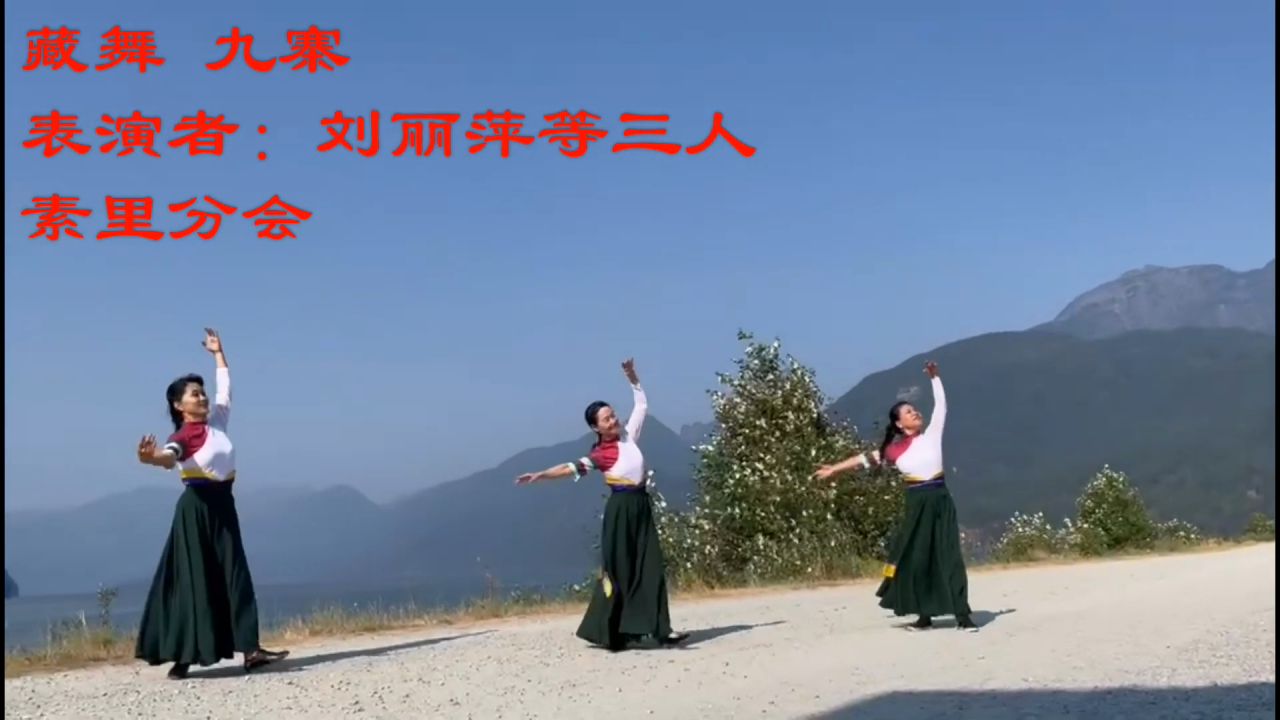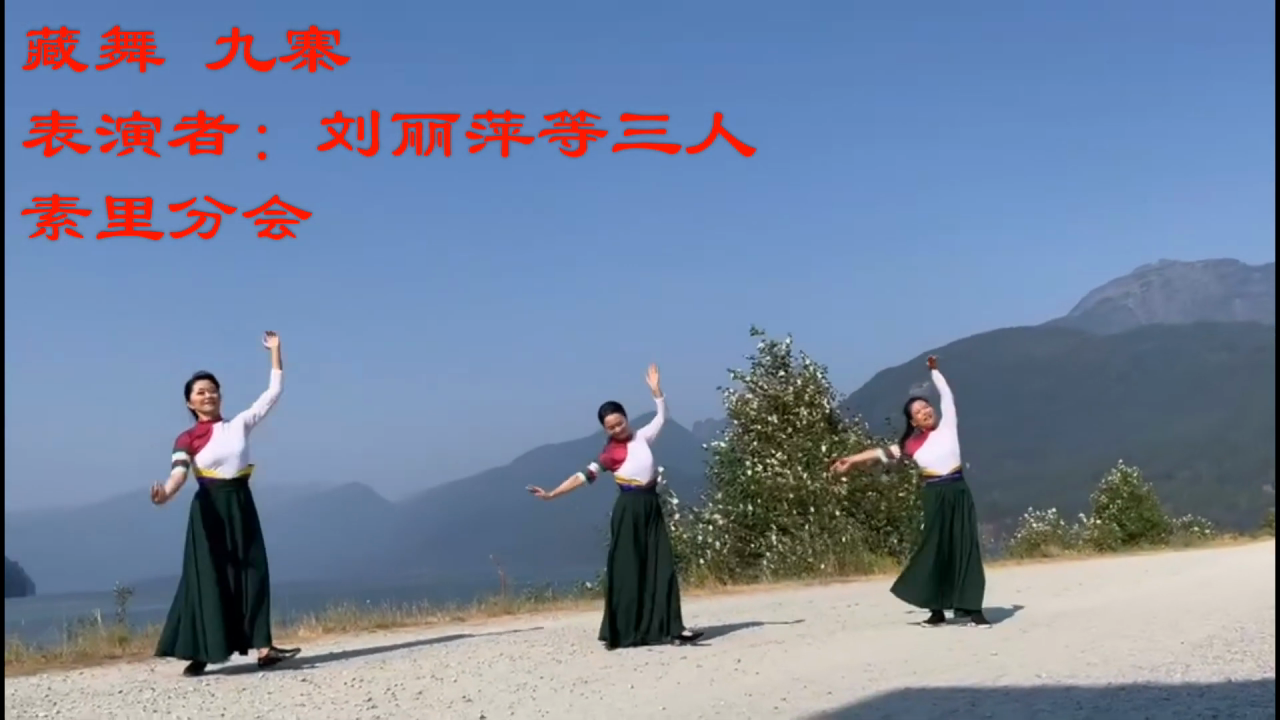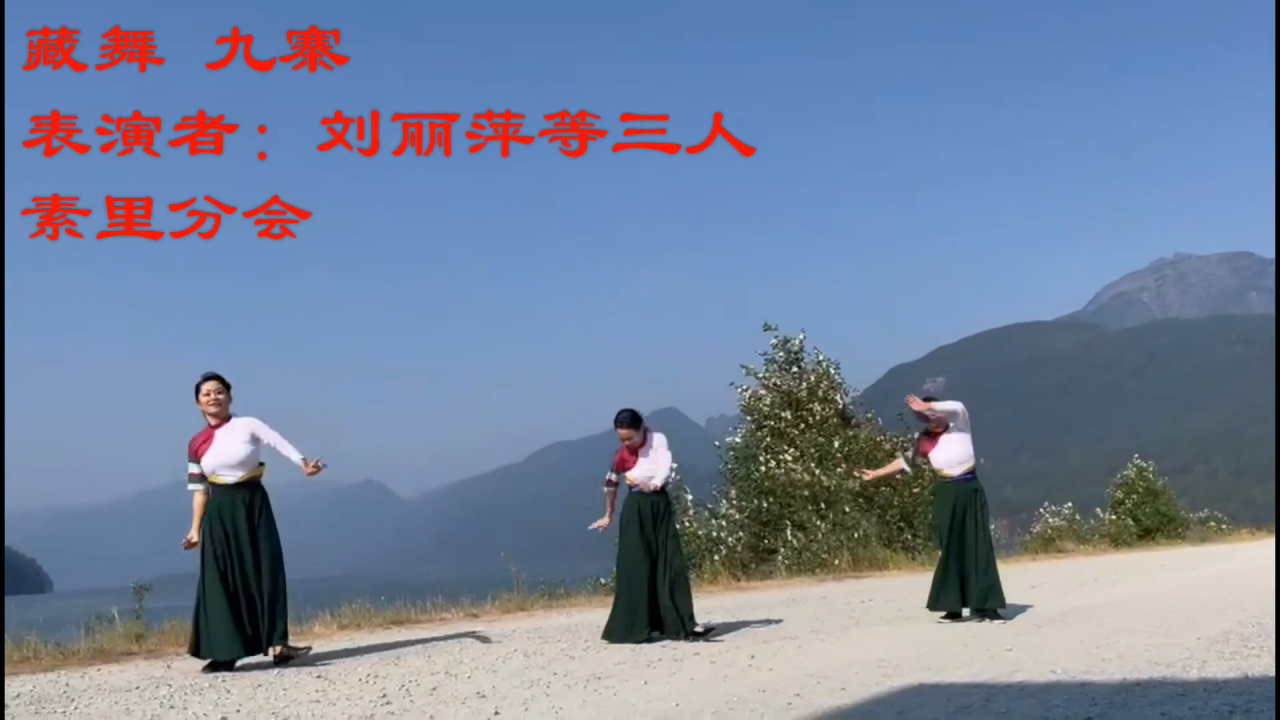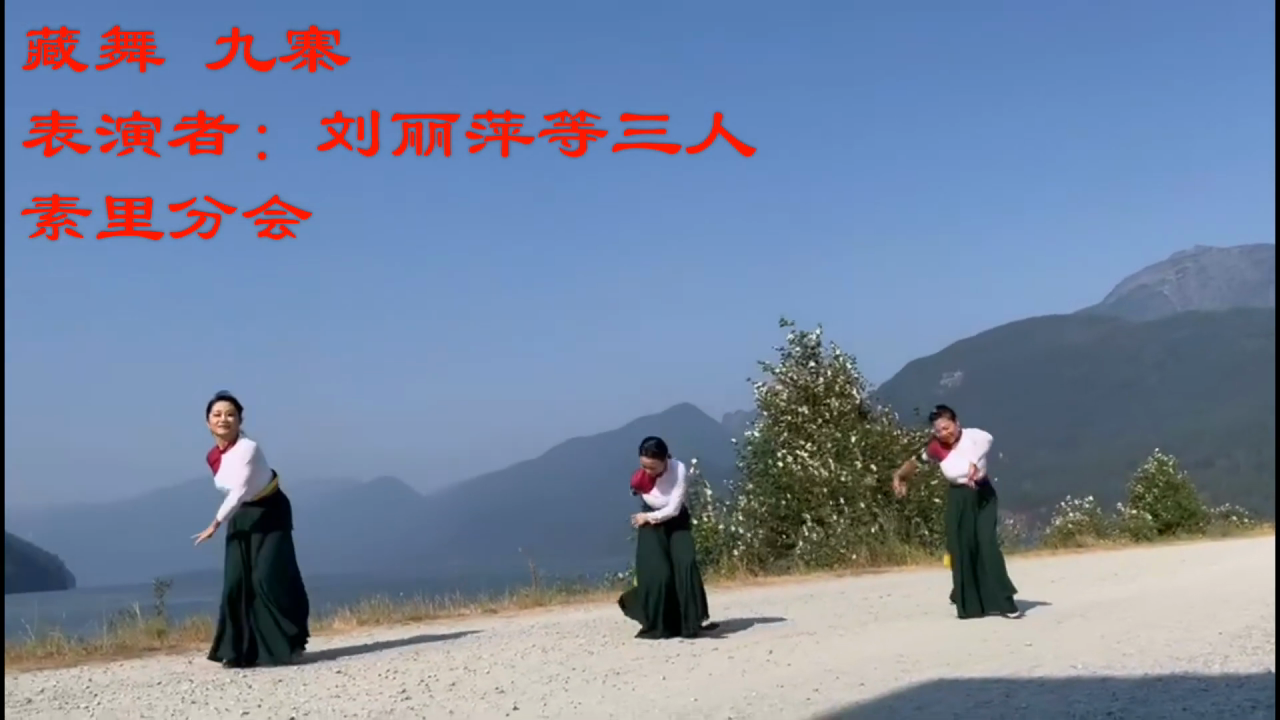
dt=0.2s
person 1, frame 1
left shoulder: (216, 426)
right shoulder: (180, 438)
left elbow: (225, 390)
right elbow: (169, 458)
left wrist: (217, 352)
right wrist: (150, 456)
left hip: (224, 507)
right hip: (197, 509)
left knee: (234, 577)
right knee: (195, 580)
left ankle: (250, 650)
right ankle: (184, 657)
person 1, frame 2
left shoulder: (239, 425)
right shoulder: (188, 438)
left elbow: (270, 396)
right elbow: (179, 472)
left wrist: (275, 354)
right wrist: (165, 494)
left hip: (241, 506)
right hip: (208, 508)
left knee: (250, 574)
right knee: (208, 577)
left ankle: (262, 648)
right ankle: (202, 653)
person 1, frame 3
left shoulder: (247, 426)
right shoulder: (196, 444)
left elbow: (278, 442)
right elbow: (198, 488)
left wrist: (304, 462)
right wrist: (195, 527)
left hip: (252, 506)
right hip: (220, 510)
left knee: (265, 576)
right knee: (221, 578)
left ankle: (277, 646)
right ankle: (225, 652)
person 1, frame 4
left shoulder: (248, 450)
right shoulder: (214, 456)
left elbow: (236, 494)
left wrist: (214, 525)
left hip: (272, 515)
right hip: (242, 519)
left knee: (270, 578)
right knee: (239, 583)
left ankle: (288, 643)
right ankle: (245, 649)
person 2, frame 1
left shoulder: (628, 437)
right shoulder: (598, 454)
left elbow: (641, 406)
right elbow: (570, 468)
left wrist: (633, 378)
right wrist: (540, 475)
left hip: (643, 507)
right hip: (621, 509)
left knee: (651, 569)
right knee: (620, 571)
left ankle: (660, 630)
right ankle: (612, 633)
person 2, frame 2
left shoulder: (642, 436)
right shoulder: (609, 454)
left elbow: (661, 418)
right elbow: (582, 476)
left wrist: (656, 390)
right wrist: (553, 493)
left hip: (652, 507)
right hip: (629, 510)
left knee: (662, 566)
right knee: (627, 568)
left ankle: (672, 627)
right ankle: (627, 632)
person 2, frame 3
left shoulder: (658, 440)
right shoulder: (621, 457)
left elbow: (666, 468)
right elbow: (609, 486)
left wrist: (657, 480)
right wrist: (607, 516)
left hip: (660, 508)
right hip: (635, 513)
left knee: (672, 566)
right knee: (637, 569)
left ankle: (685, 624)
right ankle: (638, 629)
person 2, frame 4
left shoulder: (678, 470)
right shoulder: (640, 477)
left elbow: (674, 508)
left wrist: (647, 517)
left hip: (676, 523)
right hip: (651, 526)
left knee: (686, 564)
right knee: (657, 574)
left ankle: (696, 620)
right ankle: (659, 625)
person 3, frame 1
left shoulder: (932, 434)
right shoulder: (894, 448)
left elbow: (940, 405)
right elbow: (865, 459)
left wrist: (934, 377)
right wrist: (835, 468)
left hip: (940, 498)
right hip: (917, 500)
left knee: (949, 554)
right knee: (917, 556)
left ankle: (962, 614)
right ankle: (924, 614)
person 3, frame 2
left shoulder: (947, 426)
right shoulder: (912, 443)
left elbow: (946, 393)
right elbow: (883, 453)
left wrist: (934, 370)
right wrist: (851, 460)
left hip: (958, 492)
right hip: (935, 495)
left knee: (966, 548)
right knee: (935, 549)
left ankle: (974, 611)
right ankle: (937, 610)
person 3, frame 3
left shoulder: (959, 426)
right shoulder: (925, 442)
left elbow: (959, 408)
right elbow: (904, 463)
left wrist: (929, 405)
right wrist: (876, 473)
left hip: (970, 492)
right hip: (946, 497)
left knee: (979, 548)
right knee: (951, 549)
left ankle: (989, 607)
right ankle: (954, 607)
person 3, frame 4
left shoulder: (973, 435)
right shoulder: (935, 446)
left elbow: (986, 441)
right elbow: (918, 460)
left wrist: (975, 462)
right wrist: (900, 477)
left hip: (983, 498)
right hip: (958, 501)
left knee: (986, 546)
right knee: (962, 551)
left ankle: (1004, 602)
right ankle: (972, 604)
